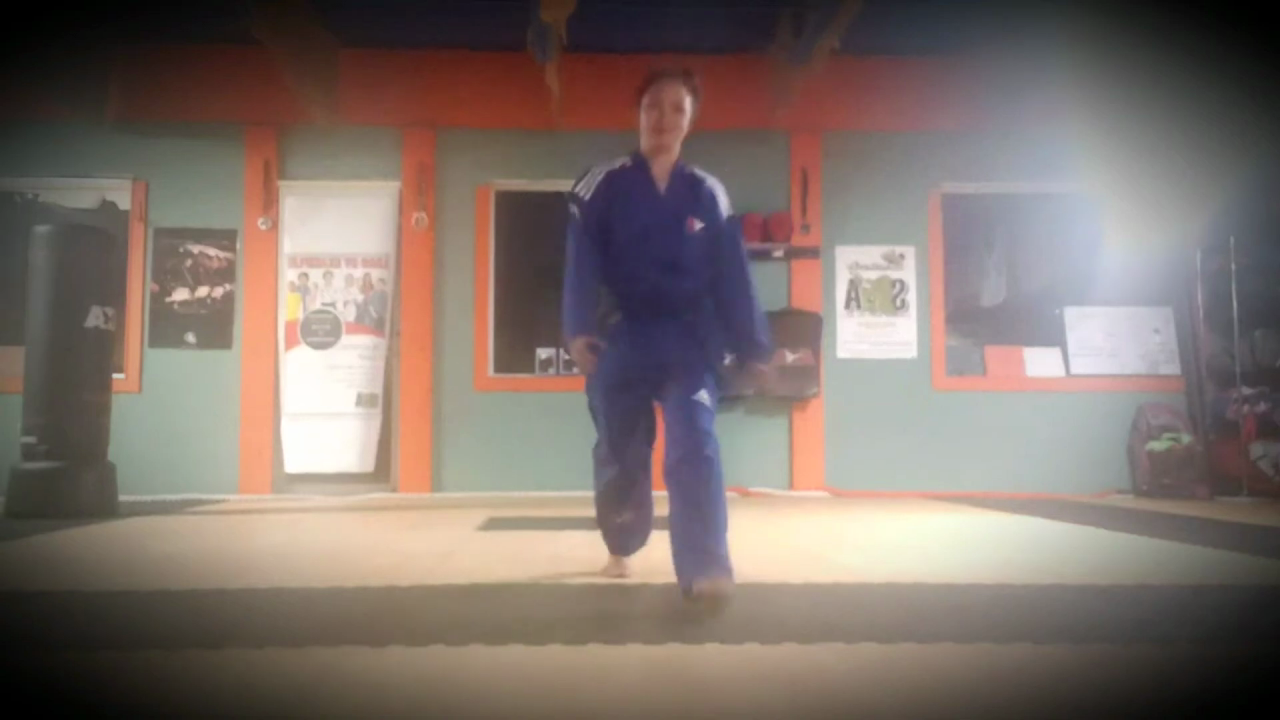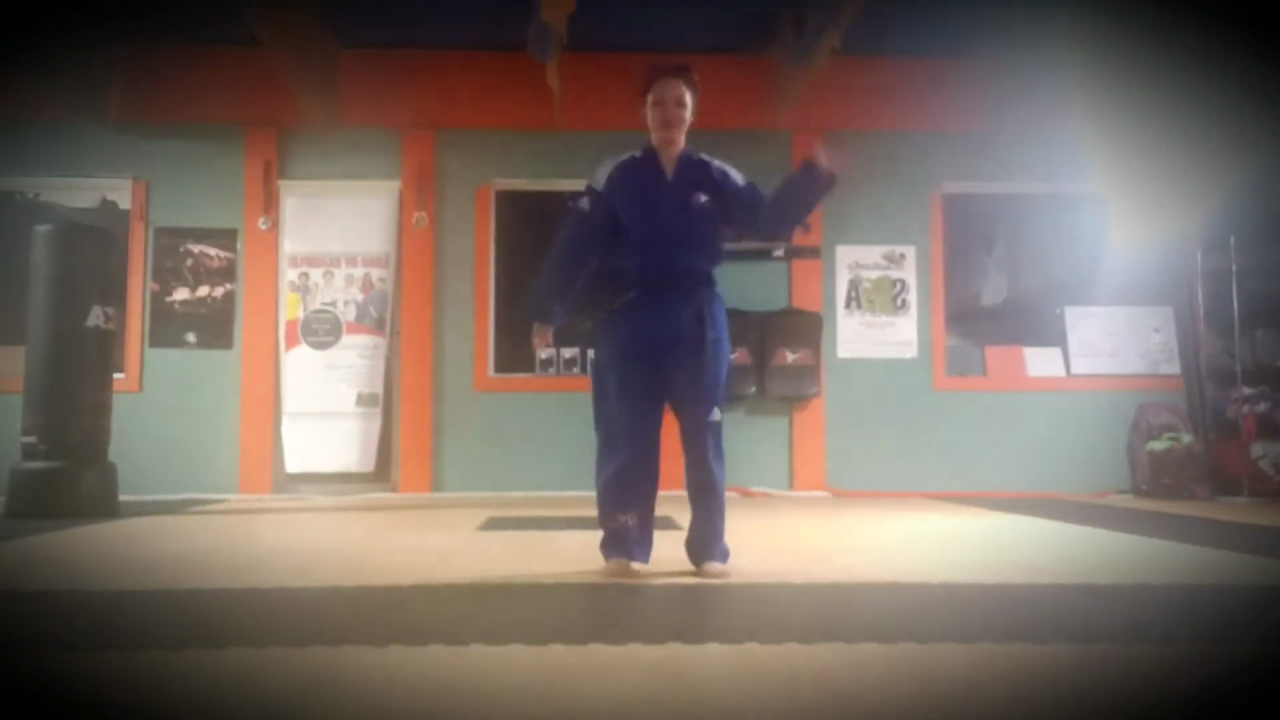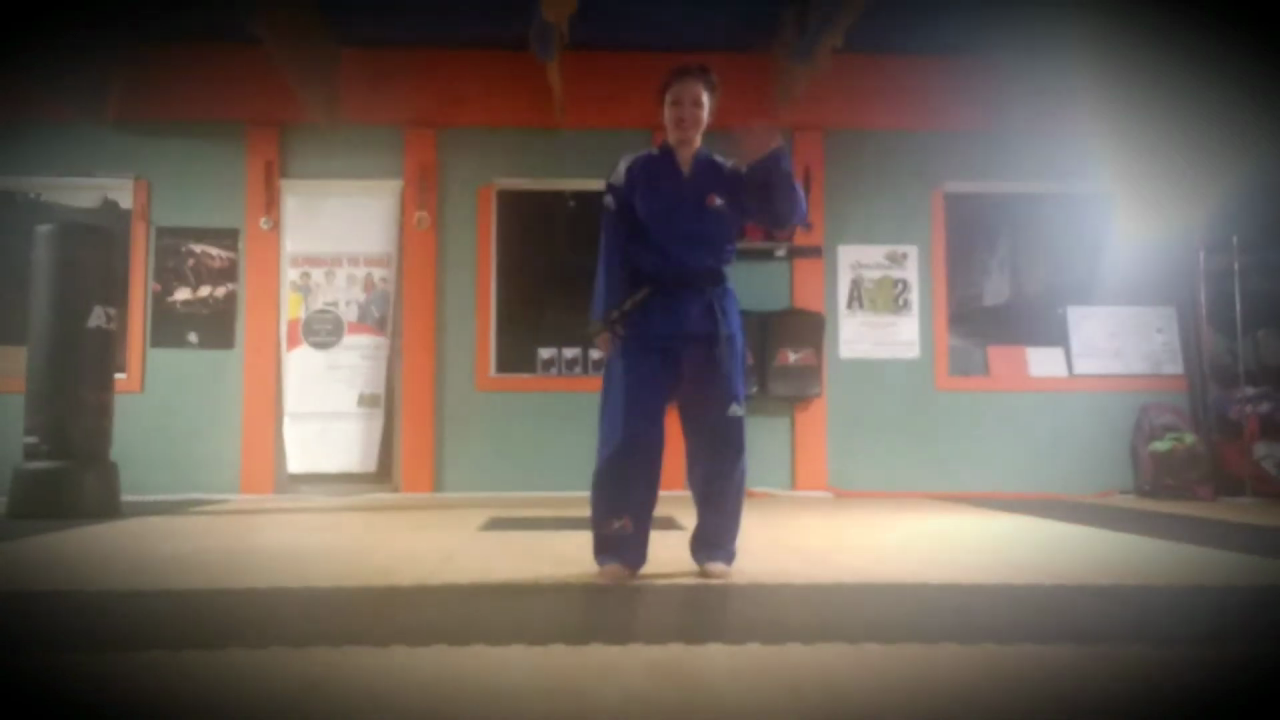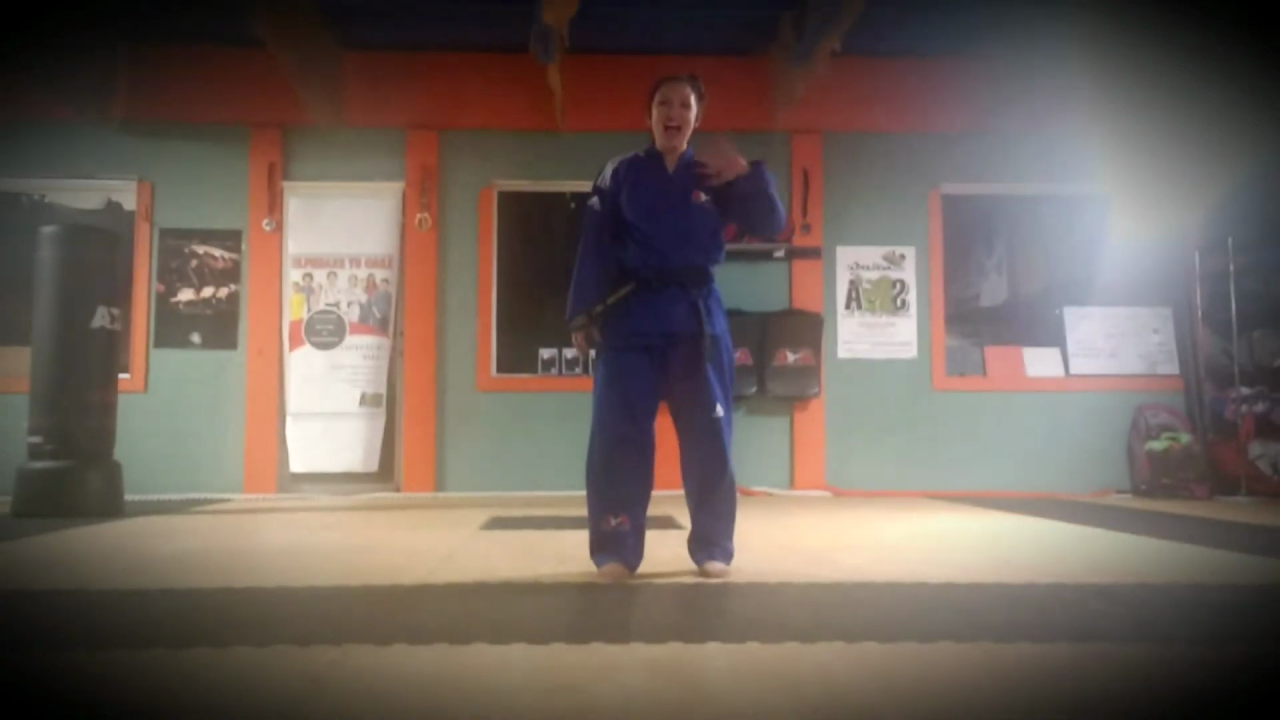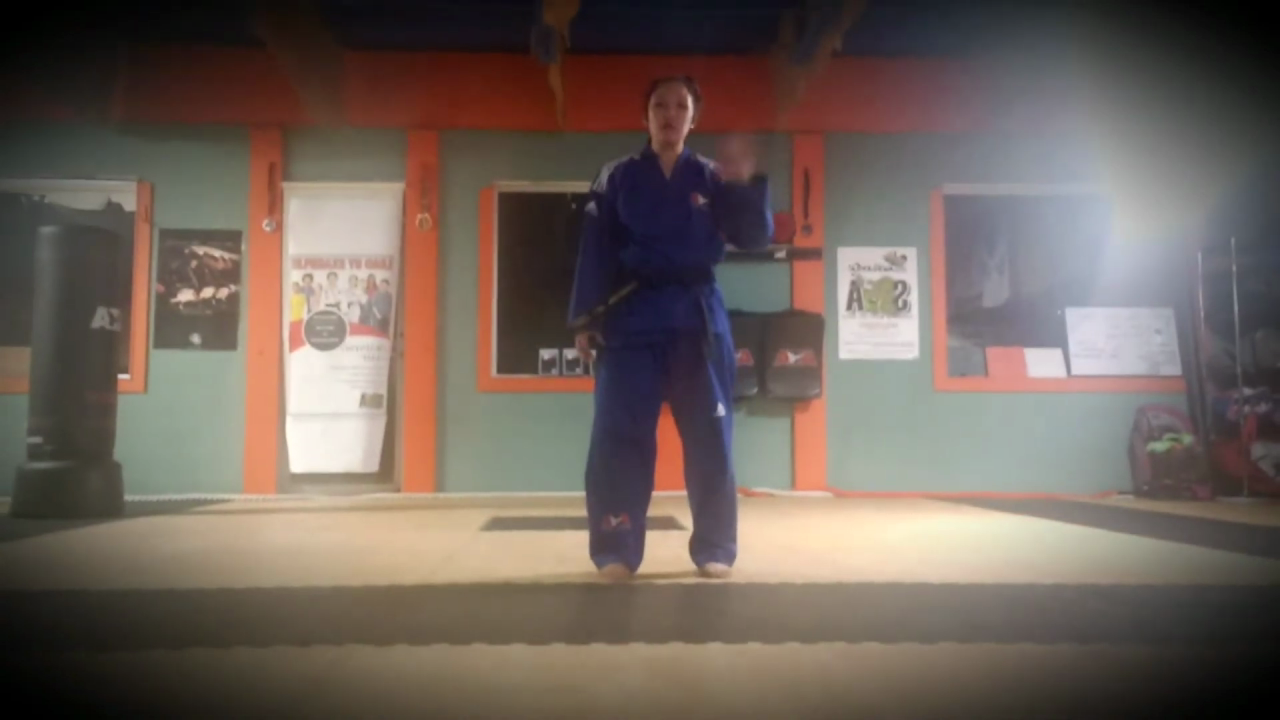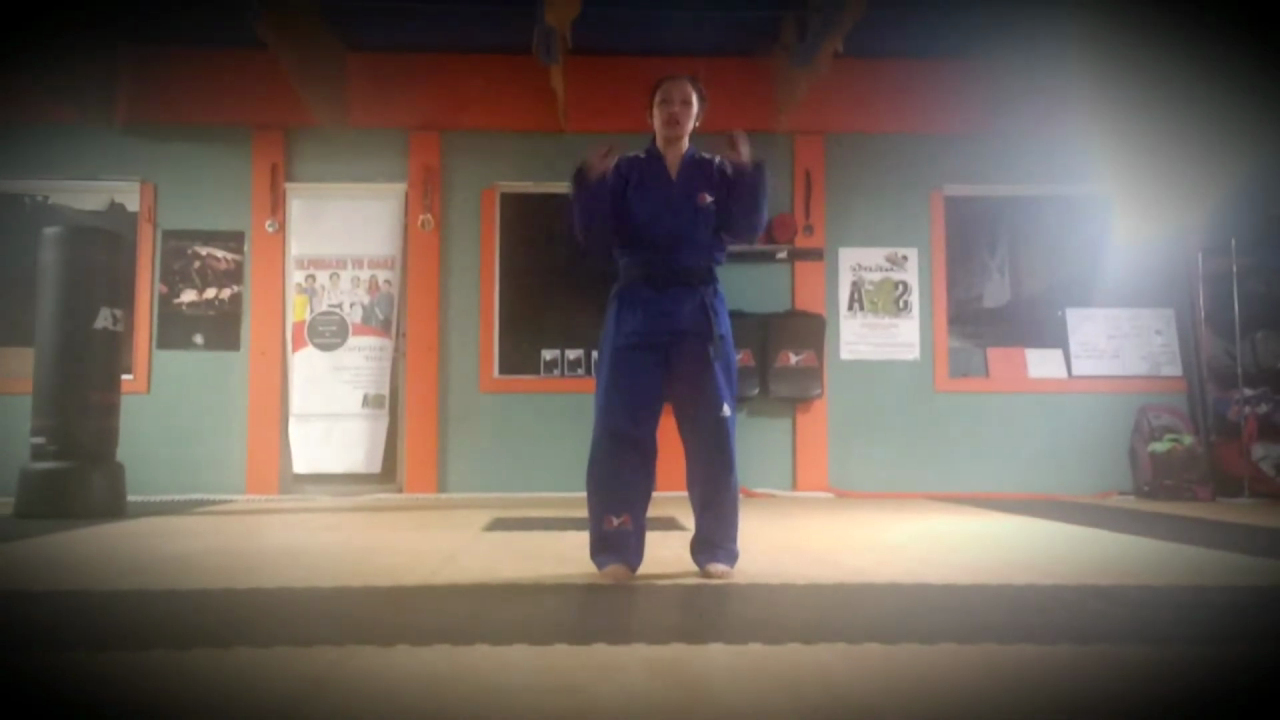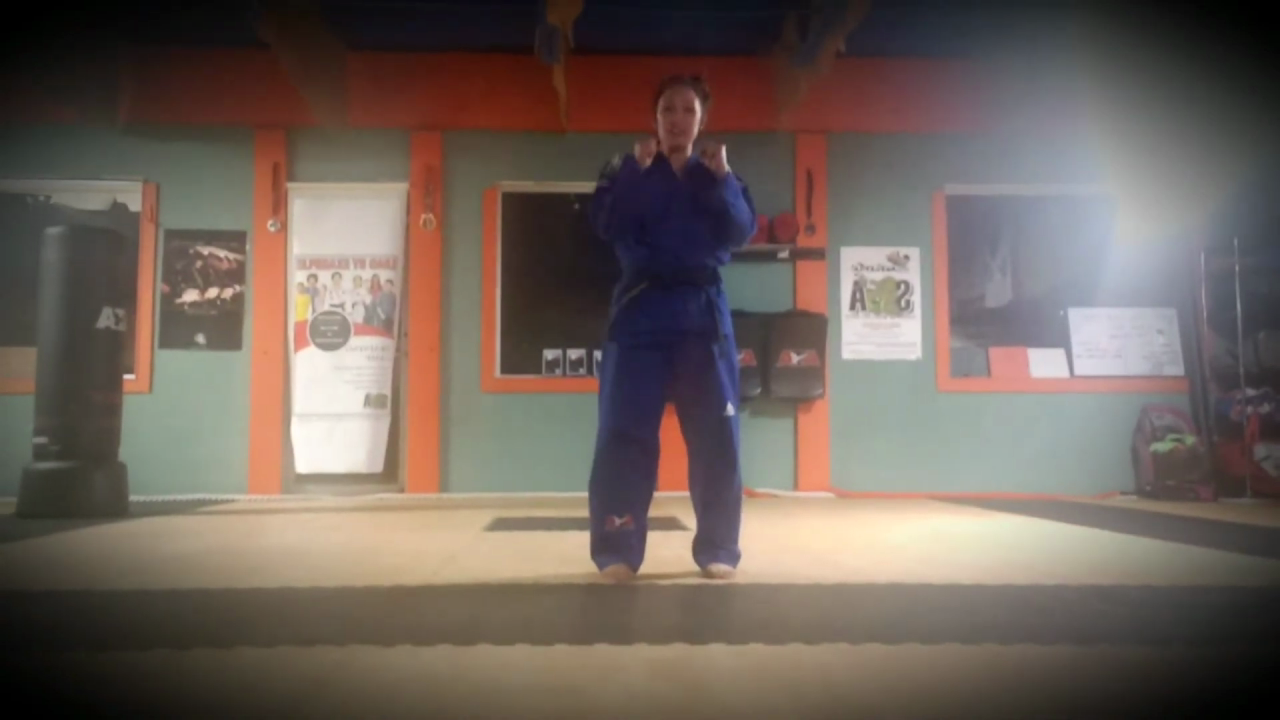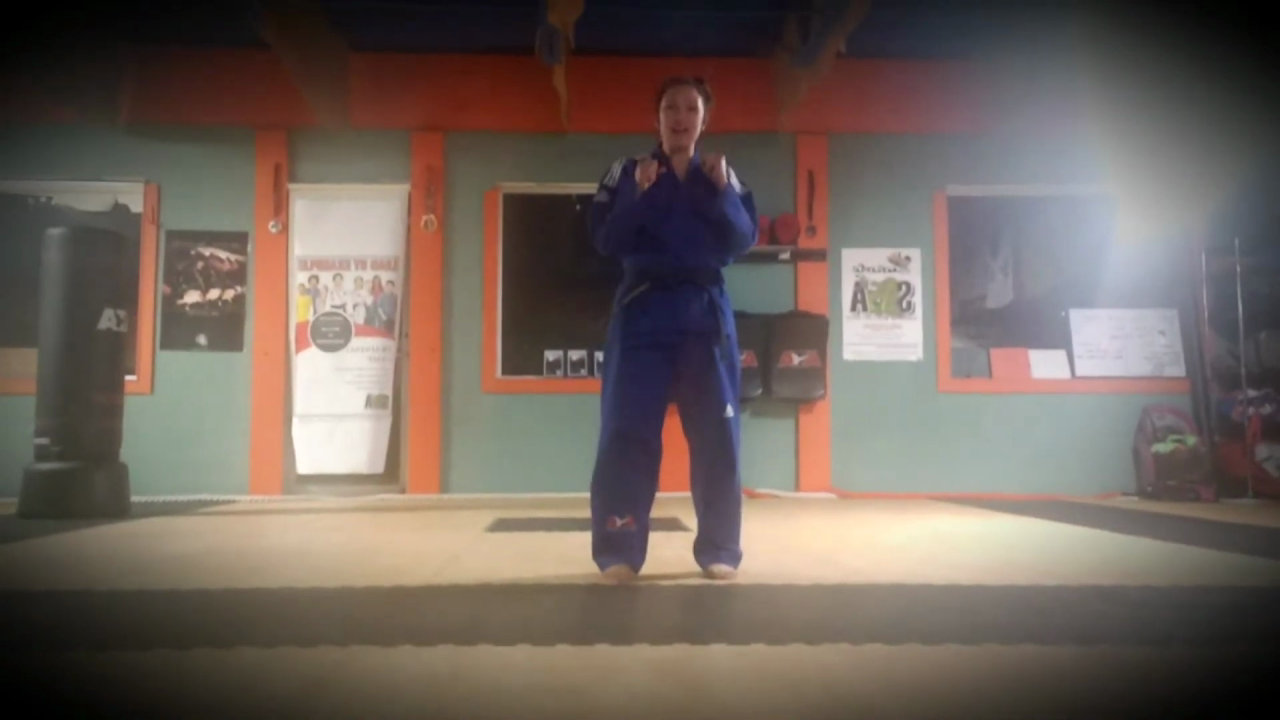
dt=0.5s
person 1, frame 1
left shoulder: (708, 193)
right shoulder: (603, 185)
left elbow: (731, 275)
right elbow: (583, 264)
left wrist: (751, 345)
right wrist: (580, 326)
left hip: (688, 339)
right hip: (620, 339)
left knee: (694, 444)
right knee: (621, 450)
left ankle: (705, 567)
right ankle: (621, 545)
person 1, frame 2
left shoulder: (717, 178)
right shoulder: (616, 177)
left elbow: (769, 220)
right elbow: (576, 246)
left wrist: (812, 178)
right wrist: (547, 311)
left hip: (698, 318)
right hip: (631, 320)
left knee: (703, 436)
right knee: (627, 438)
left ankle: (709, 549)
right ankle: (623, 547)
person 1, frame 3
left shoulder: (730, 177)
right shoulder: (633, 173)
left elbow: (786, 216)
right elbow: (613, 251)
left wrist: (771, 161)
right wrist: (607, 318)
left hip: (710, 316)
right hip: (645, 317)
left knee: (720, 437)
right knee: (630, 435)
left ankle: (714, 548)
right ankle: (618, 551)
person 1, frame 4
left shoulder: (716, 177)
right shoulder: (619, 174)
left elbow: (768, 224)
right elbow: (595, 248)
left wrist: (746, 174)
right wrist: (583, 313)
left hip: (697, 314)
right hip: (632, 314)
left knee: (709, 434)
right knee: (619, 434)
left ankle: (712, 547)
right ankle: (616, 550)
person 1, frame 5
left shoulder: (712, 176)
right shoulder: (616, 178)
left elbow: (753, 235)
right elbow: (595, 252)
left wrist: (746, 183)
right wrist: (587, 320)
left hip: (698, 314)
right hip: (632, 314)
left knee: (709, 434)
right knee: (620, 434)
left ankle: (713, 548)
right ankle: (616, 550)
person 1, frame 6
left shoulder: (718, 173)
right shoulder: (625, 172)
left elbow: (745, 230)
right elbow: (599, 235)
left wrist: (746, 172)
right wrist: (591, 182)
left hip: (701, 310)
right hip: (637, 310)
left knee: (712, 432)
right knee: (621, 432)
left ankle: (715, 549)
right ankle: (616, 551)
person 1, frame 7
left shoulder: (718, 171)
right shoulder: (626, 167)
left elbow: (741, 231)
right elbow: (606, 225)
left wrist: (721, 178)
right wrist: (639, 171)
left hip: (703, 309)
right hip: (642, 308)
left knee: (715, 431)
right knee: (626, 430)
left ankle: (716, 549)
right ankle: (617, 550)
person 1, frame 8
left shoulder: (721, 175)
right shoulder: (625, 173)
left elbow: (742, 239)
right elbow: (605, 240)
left wrist: (721, 190)
right wrist: (637, 193)
left hip: (705, 309)
right hip: (643, 309)
left knee: (716, 432)
right knee: (628, 432)
left ankle: (718, 549)
right ankle: (619, 551)
